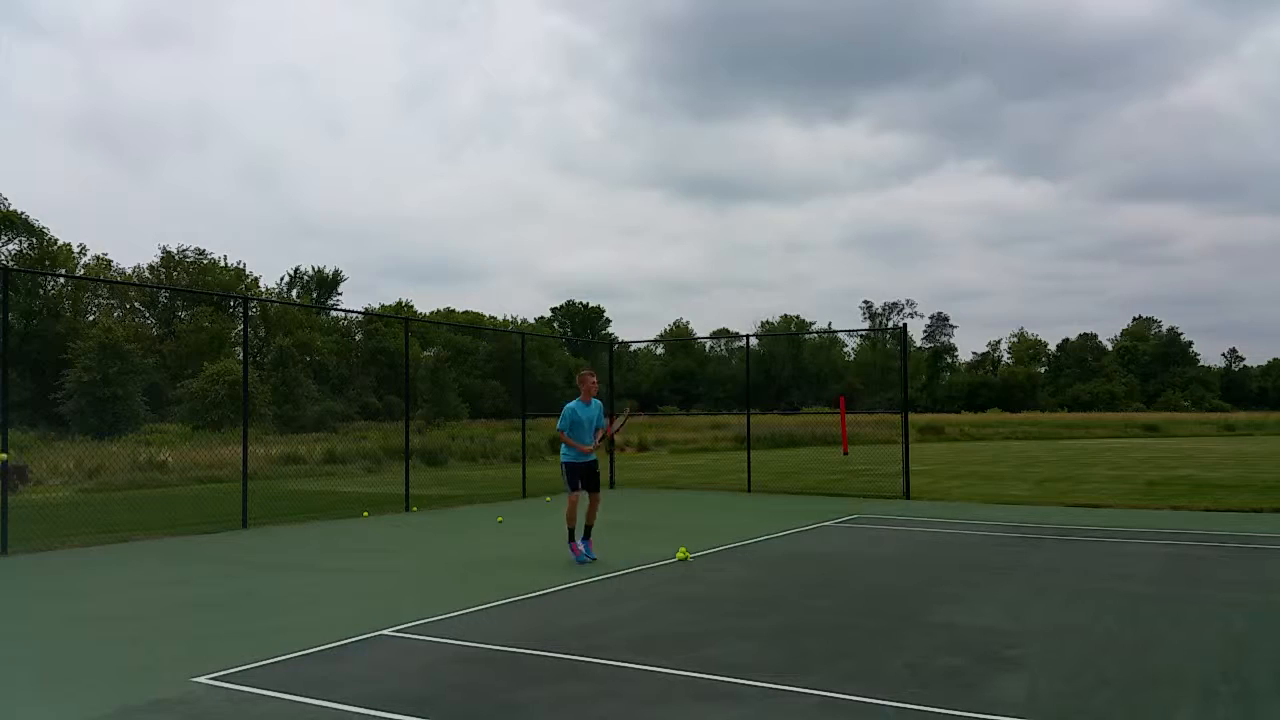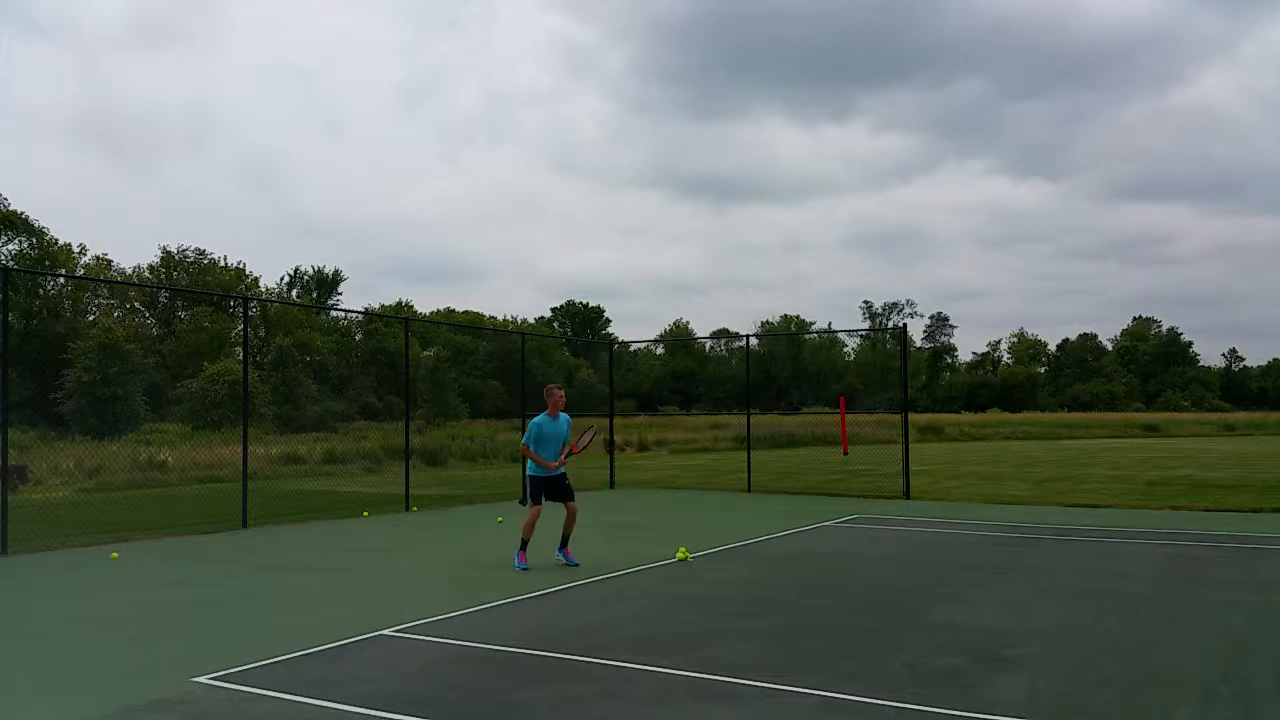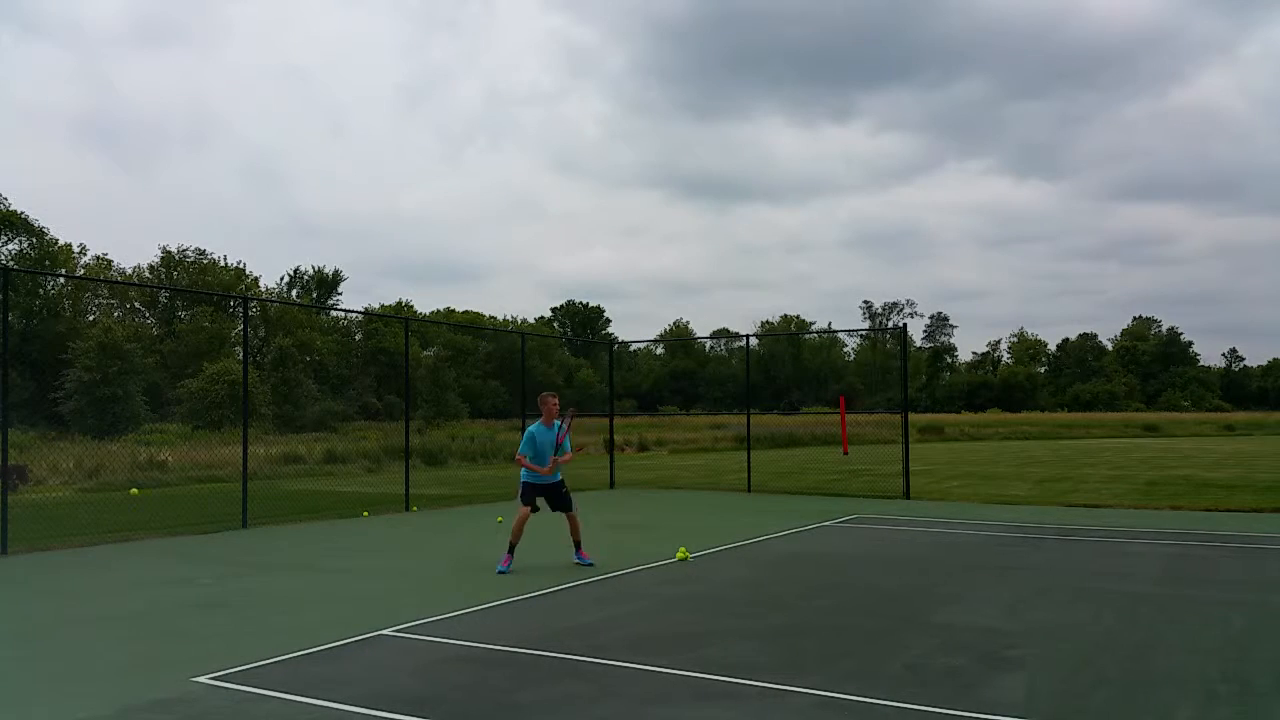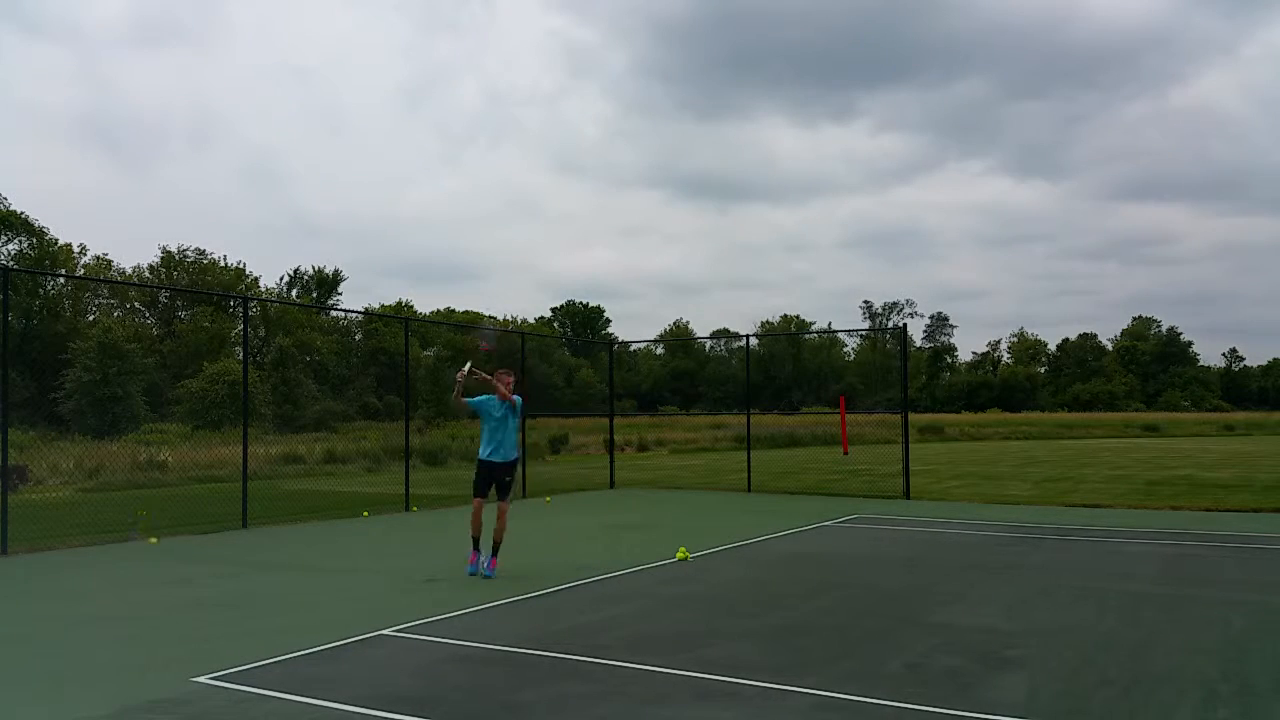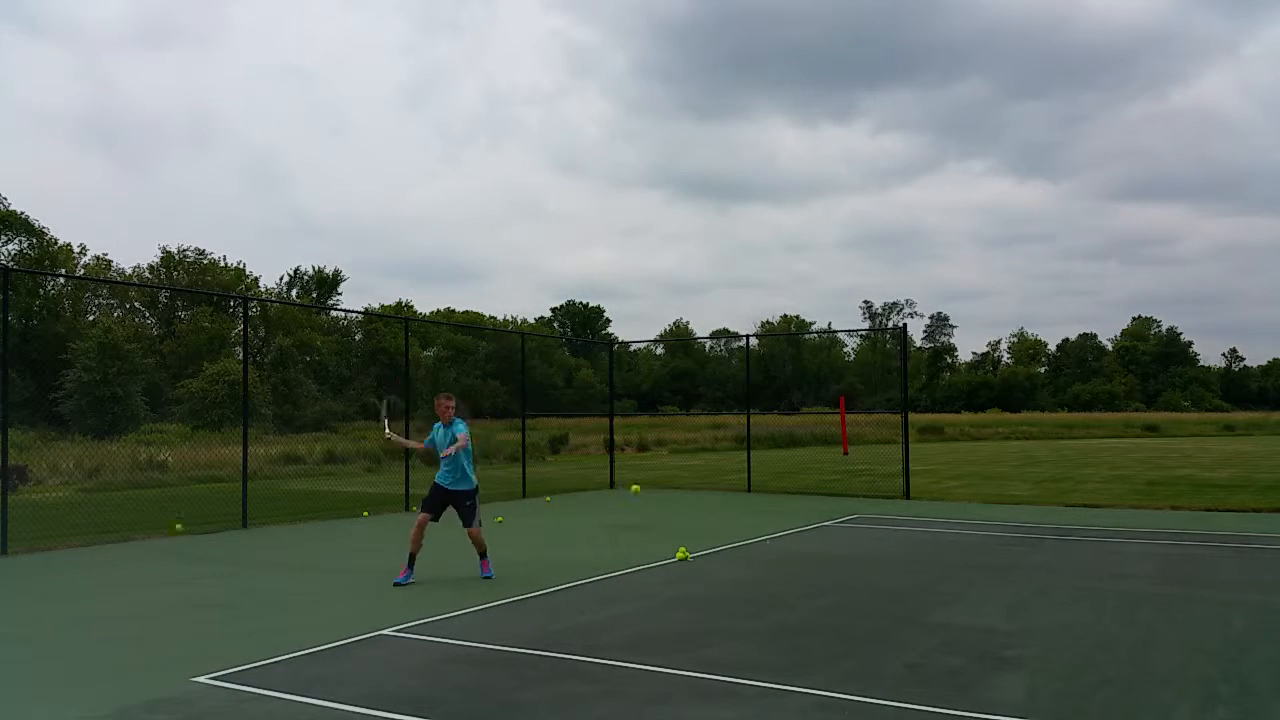
dt=0.4s
person 1, frame 1
left shoulder: (598, 405)
right shoulder: (570, 408)
right elbow: (559, 434)
left wrist: (596, 441)
right wrist: (580, 447)
left hip: (590, 459)
right hip: (571, 459)
left knee: (595, 498)
right knee: (574, 499)
left ankle: (585, 541)
right ankle: (572, 542)
person 1, frame 2
left shoulder: (566, 419)
right shoulder: (537, 423)
right elbow: (524, 449)
left wrist: (562, 457)
right wrist: (546, 464)
left hip: (558, 473)
right hip: (537, 473)
left knee: (572, 509)
right knee: (535, 512)
left ankle: (562, 550)
right ankle: (521, 552)
person 1, frame 3
left shoulder: (561, 427)
right shoulder: (532, 431)
left elbow: (569, 455)
right elbow: (519, 459)
left wrist: (559, 462)
right wrist: (540, 470)
left hip: (554, 480)
right hip: (531, 480)
left knee: (572, 516)
right knee: (523, 514)
left ankle: (578, 552)
right ankle: (509, 556)
person 1, frame 4
left shoulder: (516, 401)
right shoulder: (485, 401)
left elbow: (508, 397)
right elbow: (458, 402)
left wrist: (487, 378)
right wrist: (459, 385)
left hip: (507, 461)
right hip: (486, 460)
left knee: (502, 510)
right knee: (477, 506)
left ankle: (492, 558)
right ankle: (476, 552)
person 1, frame 5
left shoulder: (459, 425)
right shoulder: (436, 429)
left elbow: (464, 440)
right elbow: (423, 447)
left wrist: (453, 449)
right wrist: (397, 439)
left hip: (465, 487)
right hip: (442, 484)
left knee: (473, 532)
right knee: (420, 522)
left ankle: (484, 560)
right ankle: (409, 570)
